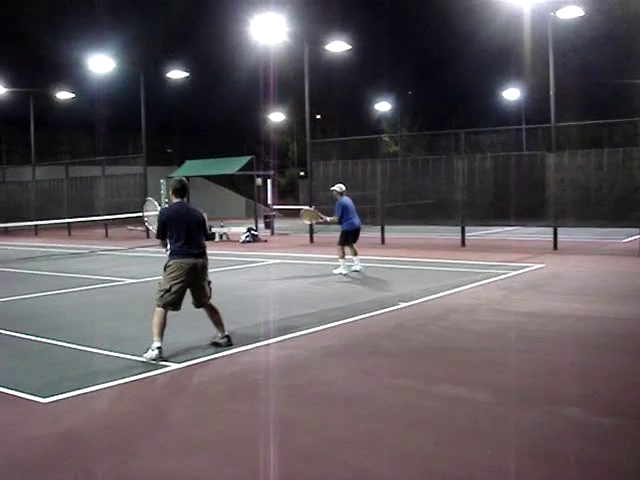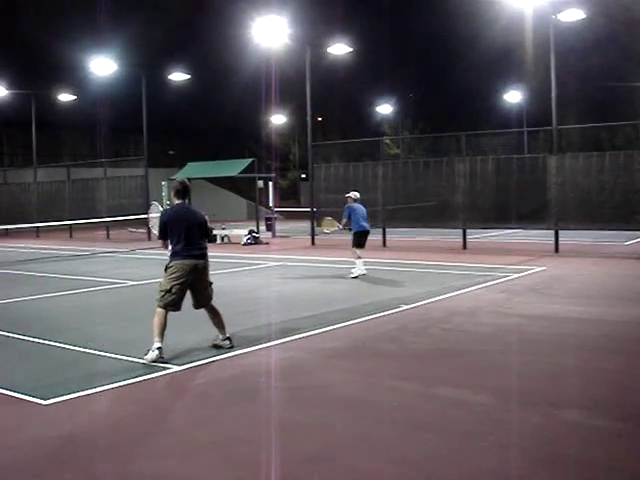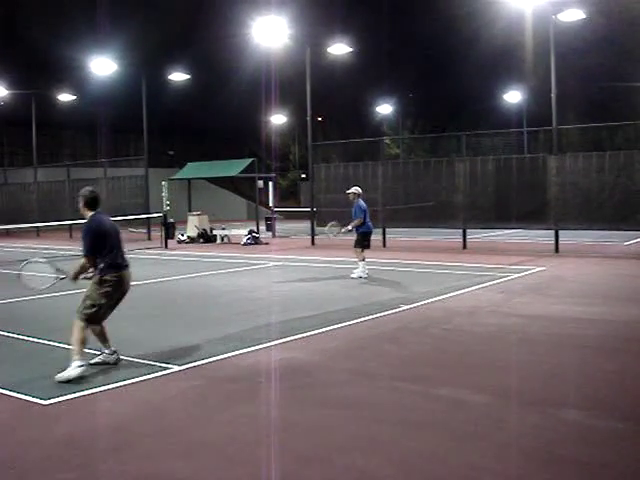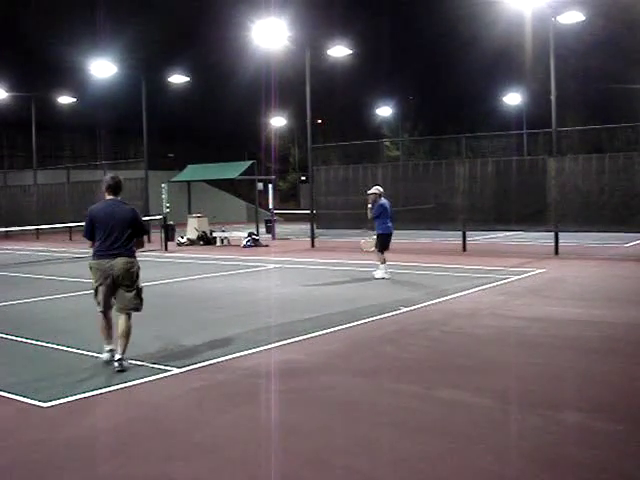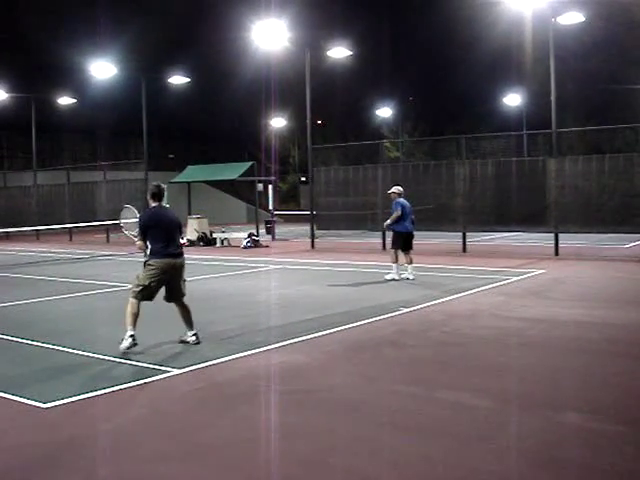
dt=1s
person 1, frame 1
left shoulder: (165, 213)
right shoulder: (197, 213)
left elbow: (163, 243)
right elbow: (204, 238)
left hip: (179, 261)
right hip: (199, 260)
left knee: (161, 305)
right knee: (205, 302)
left ankle: (157, 347)
right ankle: (223, 336)
person 1, frame 2
left shoulder: (167, 214)
right shoulder: (198, 215)
left elbow: (165, 244)
left hip: (179, 263)
right hip: (201, 261)
left knee: (162, 307)
right knee: (207, 303)
left ankle: (157, 347)
right ankle: (225, 338)
person 1, frame 3
left shoulder: (90, 226)
right shoulder: (107, 221)
left elbow: (88, 260)
left wrist: (75, 274)
right wrist: (96, 269)
left hip: (110, 277)
right hip: (122, 275)
left knee: (81, 320)
right knee: (93, 318)
left ankle: (77, 365)
right ankle: (110, 353)
person 1, frame 4
left shoulder: (94, 211)
right shoulder: (131, 211)
left elbow: (90, 242)
right elbow: (140, 243)
left hip: (101, 263)
right hip: (126, 263)
left knee: (104, 310)
right knee: (124, 312)
left ankle: (109, 349)
right ankle: (119, 357)
person 1, frame 5
left shoulder: (146, 216)
right shoulder: (173, 215)
left elbow: (143, 246)
left wrist: (140, 242)
left hip: (157, 262)
right hip: (177, 260)
left knee: (134, 297)
right knee: (179, 299)
left ankle: (130, 336)
right ankle: (192, 334)
